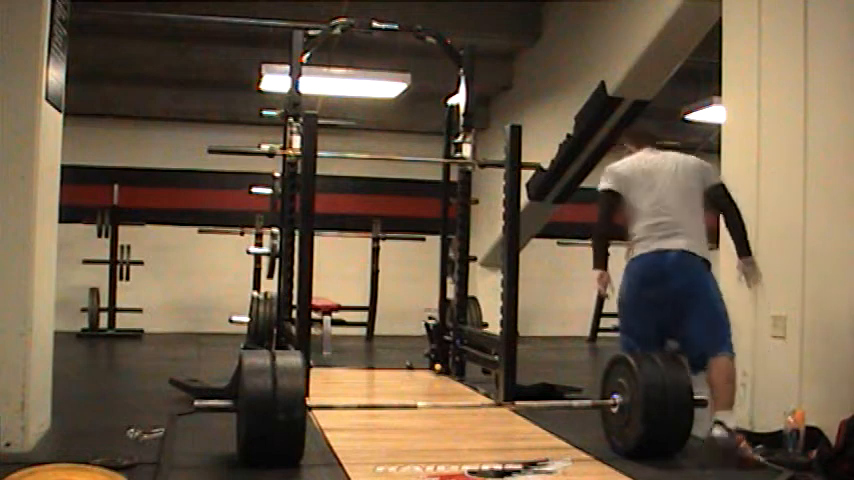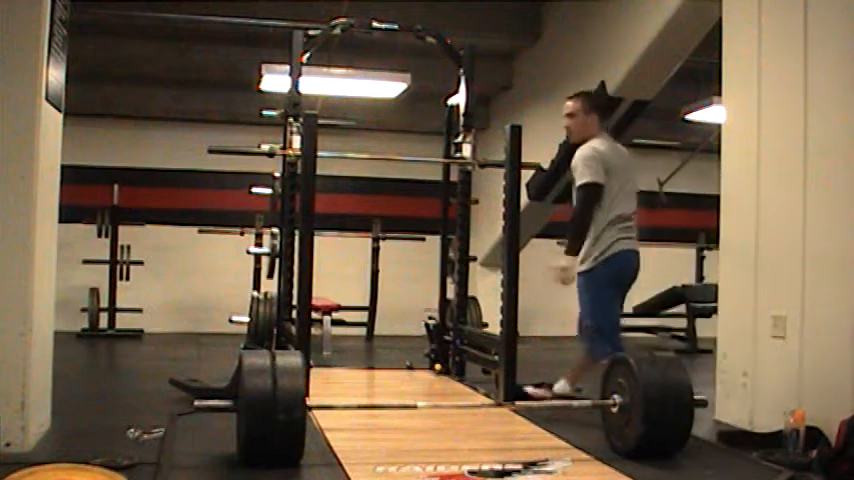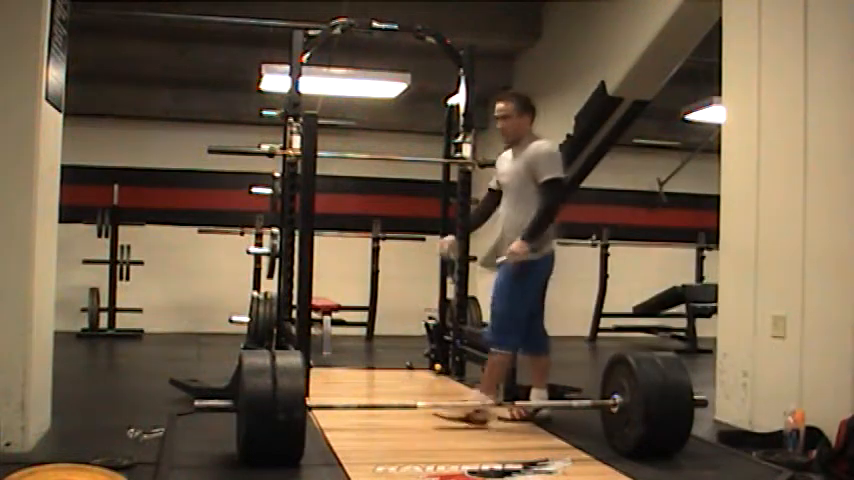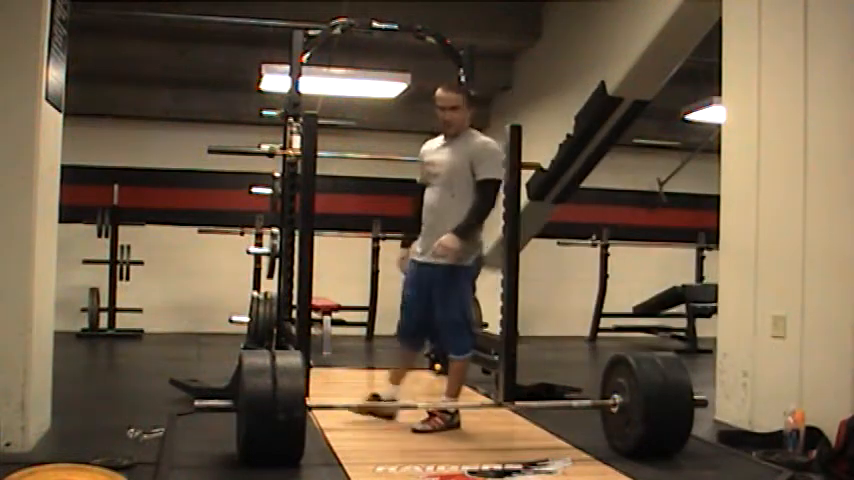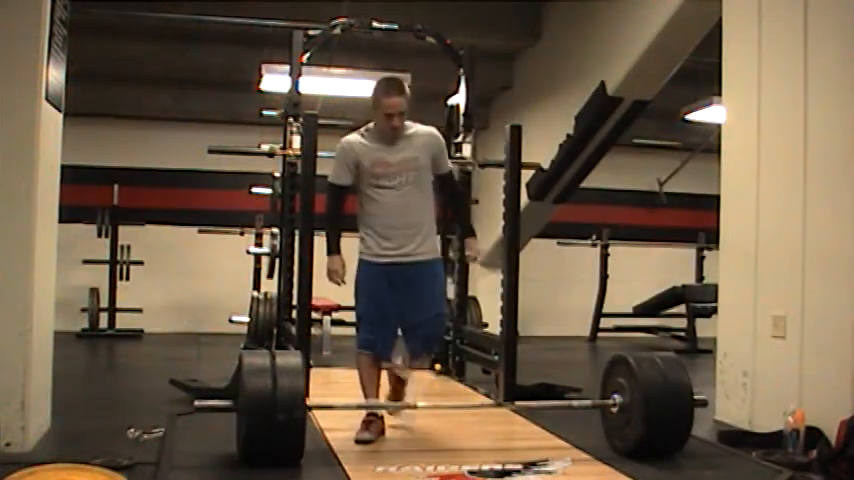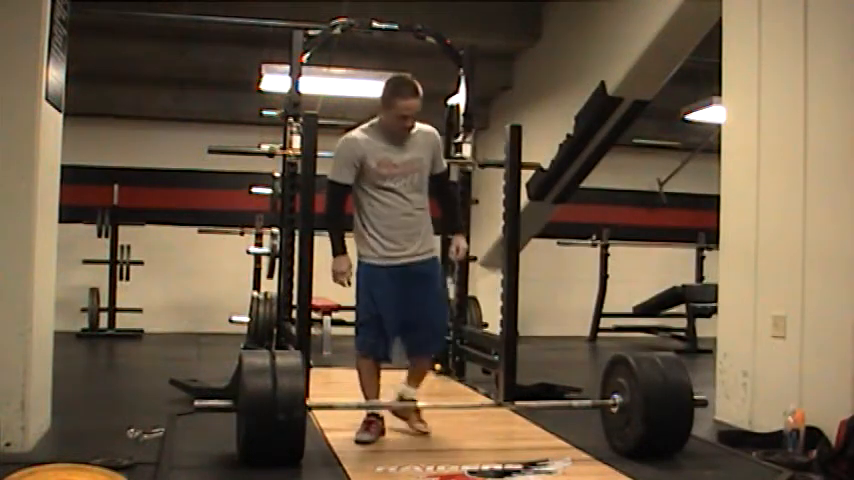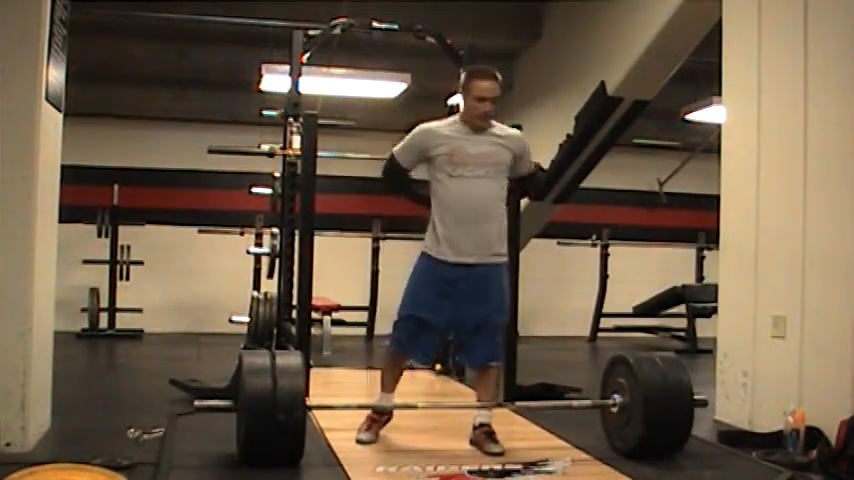
dt=0.7s
person 1, frame 1
left shoulder: (619, 169)
right shoulder: (695, 164)
left elbow: (603, 217)
right elbow: (729, 209)
left wrist: (600, 266)
right wrist: (745, 257)
left hip: (644, 261)
right hip: (690, 260)
left knee: (637, 348)
right knee: (715, 344)
right ankle: (724, 424)
person 1, frame 2
left shoulder: (589, 153)
right shoulder: (619, 152)
left elbow: (585, 206)
left wrist: (570, 254)
left hip: (602, 257)
right hip: (624, 252)
left knee: (603, 338)
right knee: (594, 331)
right ankle: (563, 388)
person 1, frame 3
left shoulder: (543, 153)
right shoulder: (505, 159)
left elbow: (553, 201)
right elbow: (489, 203)
left wrist: (526, 240)
right wrist: (457, 234)
left hip: (528, 257)
right hip: (512, 256)
left knee: (504, 329)
right knee: (530, 330)
left ankle: (481, 405)
right ankle: (539, 400)
person 1, frame 4
left shoulder: (484, 148)
right shoulder: (429, 149)
left elbow: (487, 199)
left wrist: (458, 236)
right wrist: (407, 243)
left hip: (457, 259)
right hip: (422, 256)
left knee: (455, 332)
right knee: (409, 326)
left ankle: (449, 409)
right ankle: (388, 396)
person 1, frame 5
left shoulder: (430, 139)
right shoulder: (352, 147)
left elbow: (450, 189)
right elbow: (335, 201)
left wrist: (469, 234)
right wrist: (333, 252)
left hip: (424, 257)
right hip: (375, 260)
left knee: (428, 331)
right knee: (370, 337)
left ankle: (402, 374)
right ankle: (373, 414)
person 1, frame 6
left shoulder: (430, 139)
right shoulder: (355, 144)
left elbow: (443, 188)
right elbow: (336, 200)
left wrist: (457, 232)
right wrist: (339, 253)
left hip: (424, 257)
right hip: (377, 261)
left knee: (431, 334)
right knee: (370, 340)
left ankle: (406, 399)
right ankle: (374, 414)
person 1, frame 7
left shoulder: (513, 141)
right shoulder: (430, 134)
left elbow: (528, 181)
right elbow: (392, 172)
right wrist: (430, 199)
left hip: (489, 263)
right hip: (438, 258)
left knee: (488, 346)
right knee: (406, 334)
left ankle: (482, 425)
right ankle: (381, 409)
